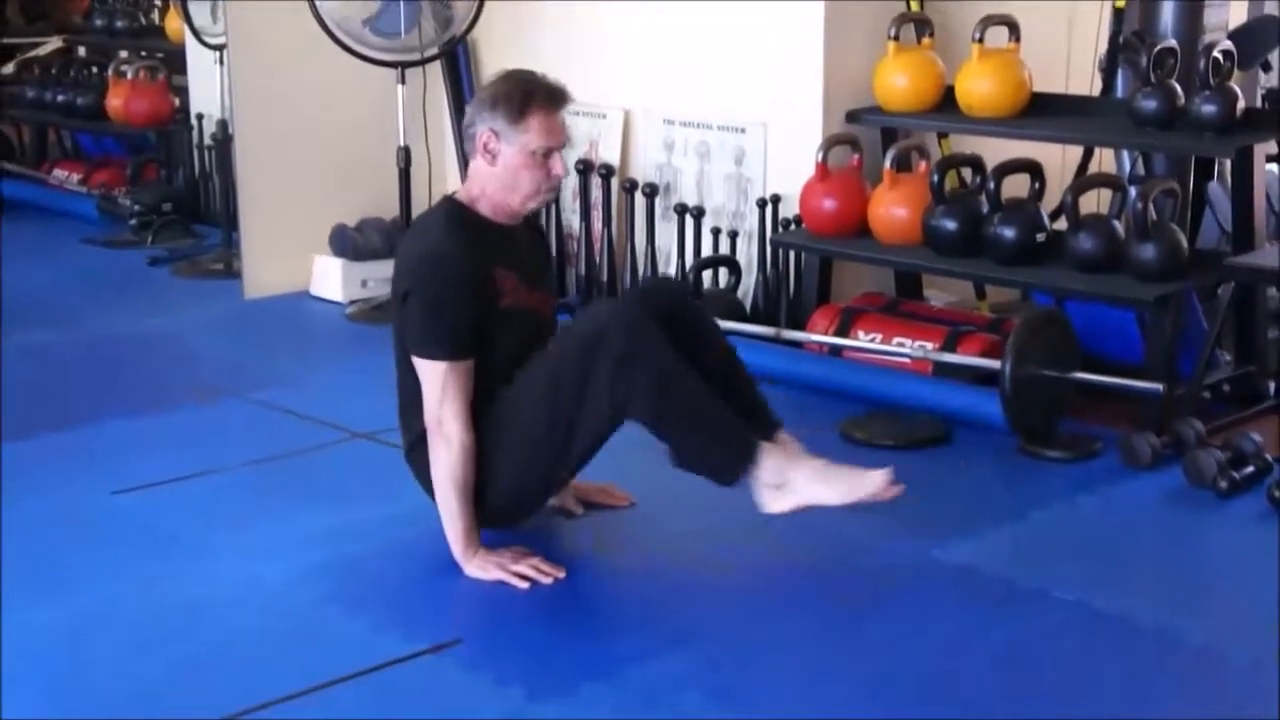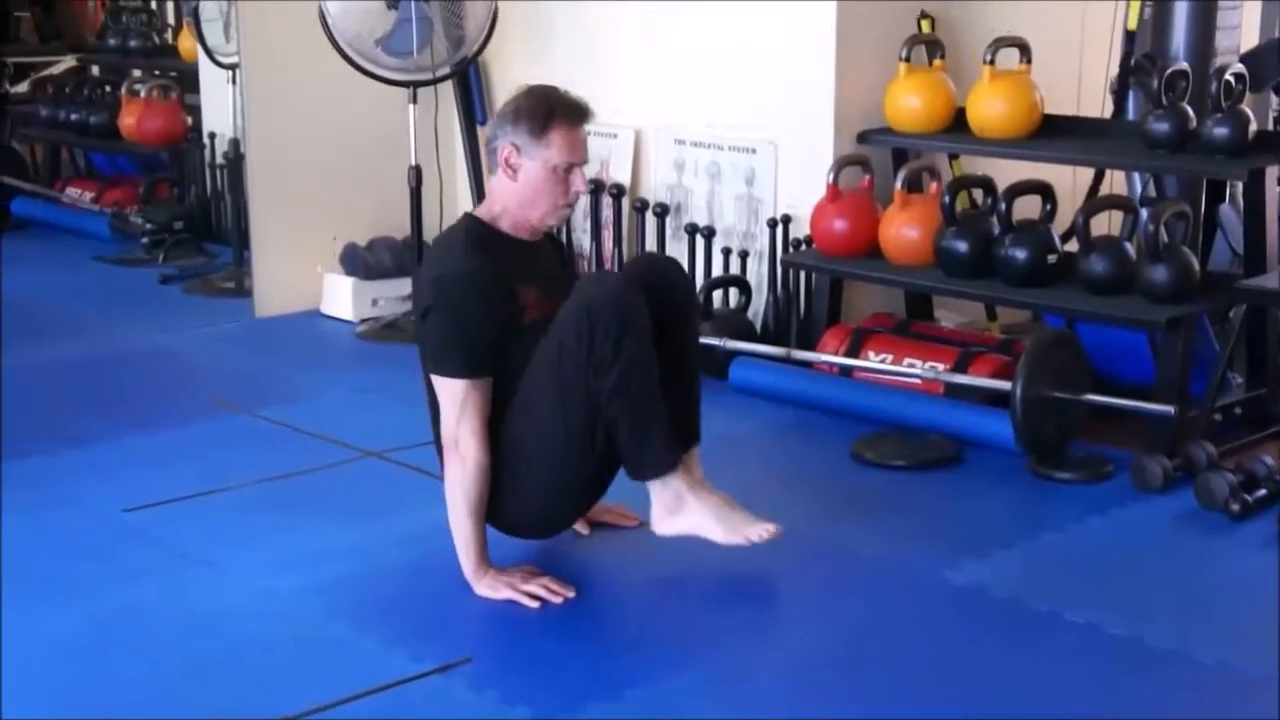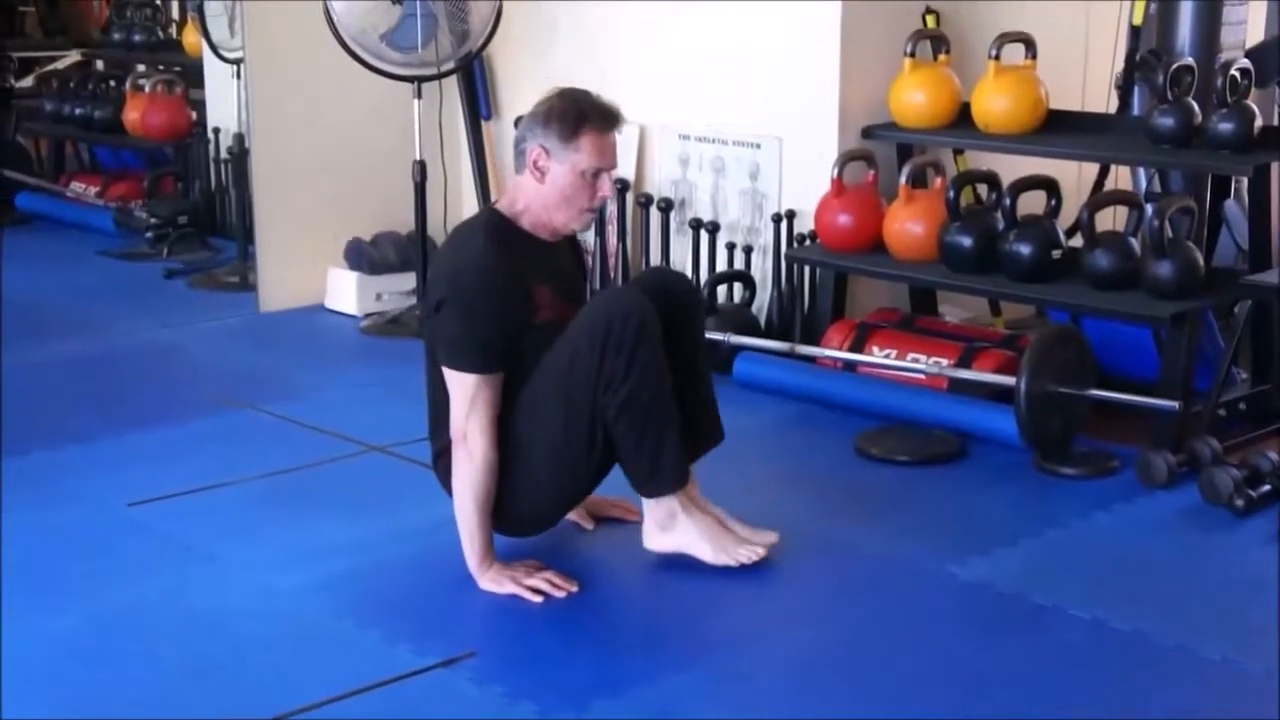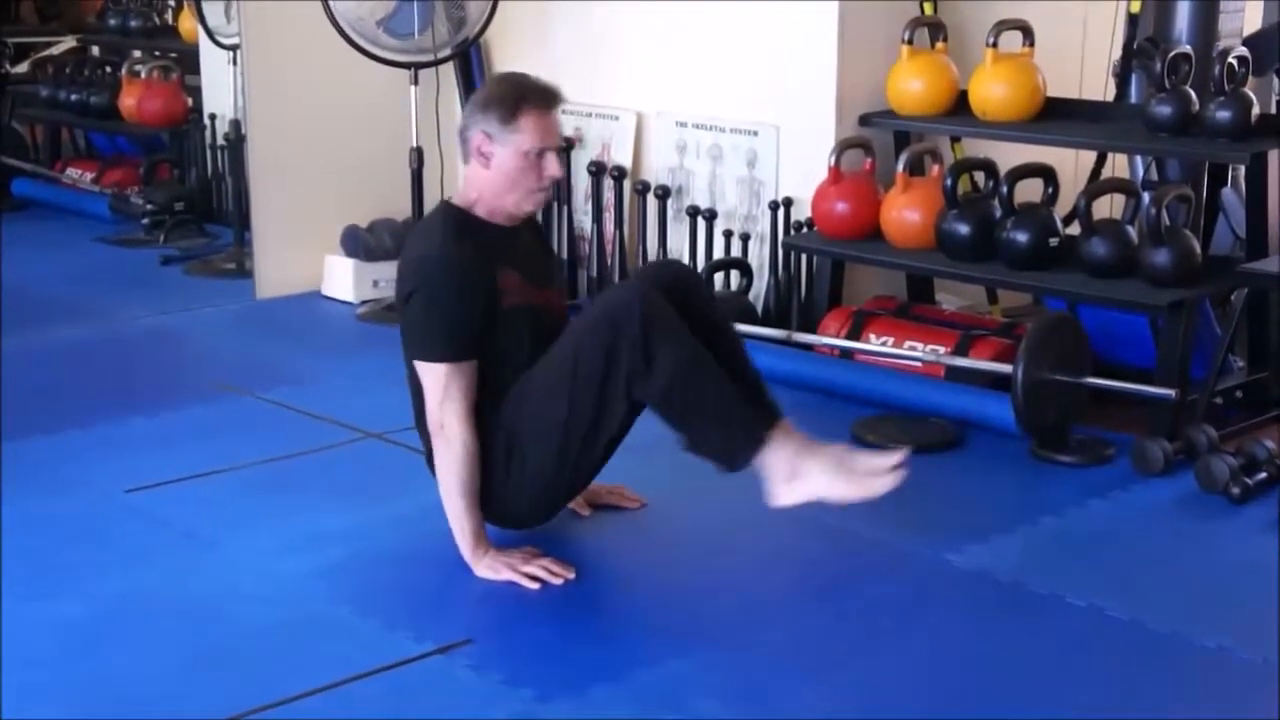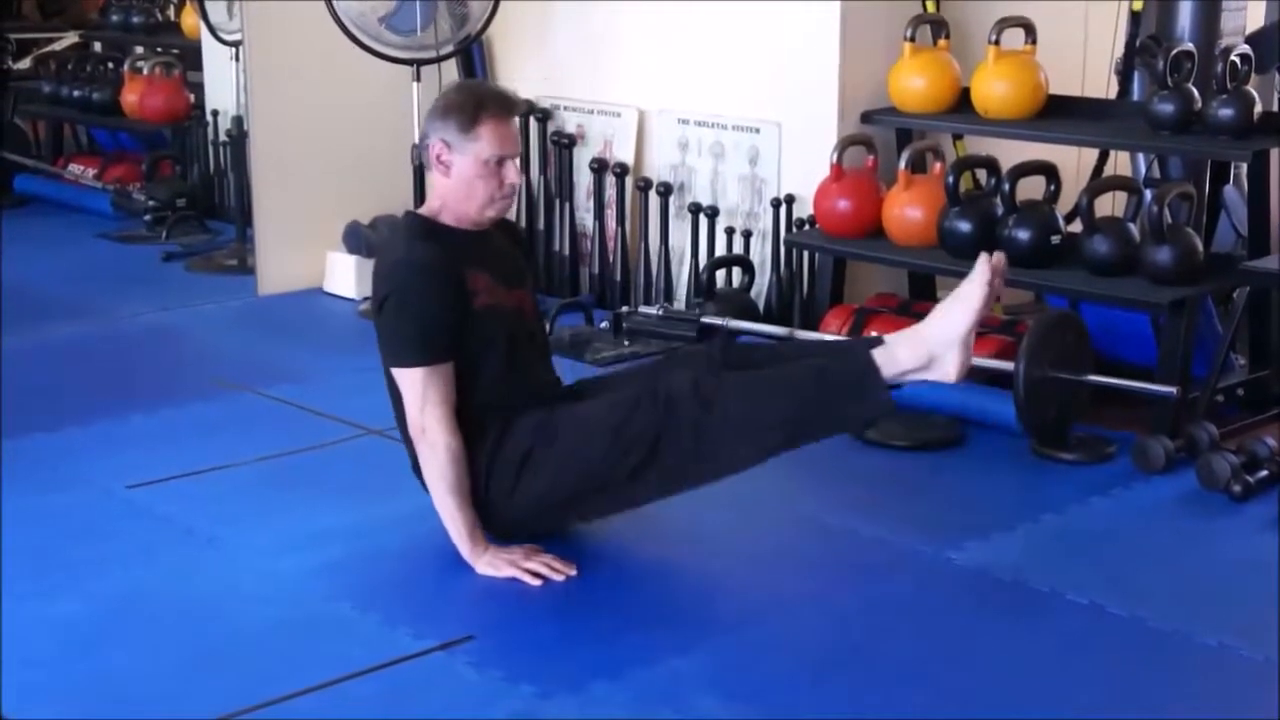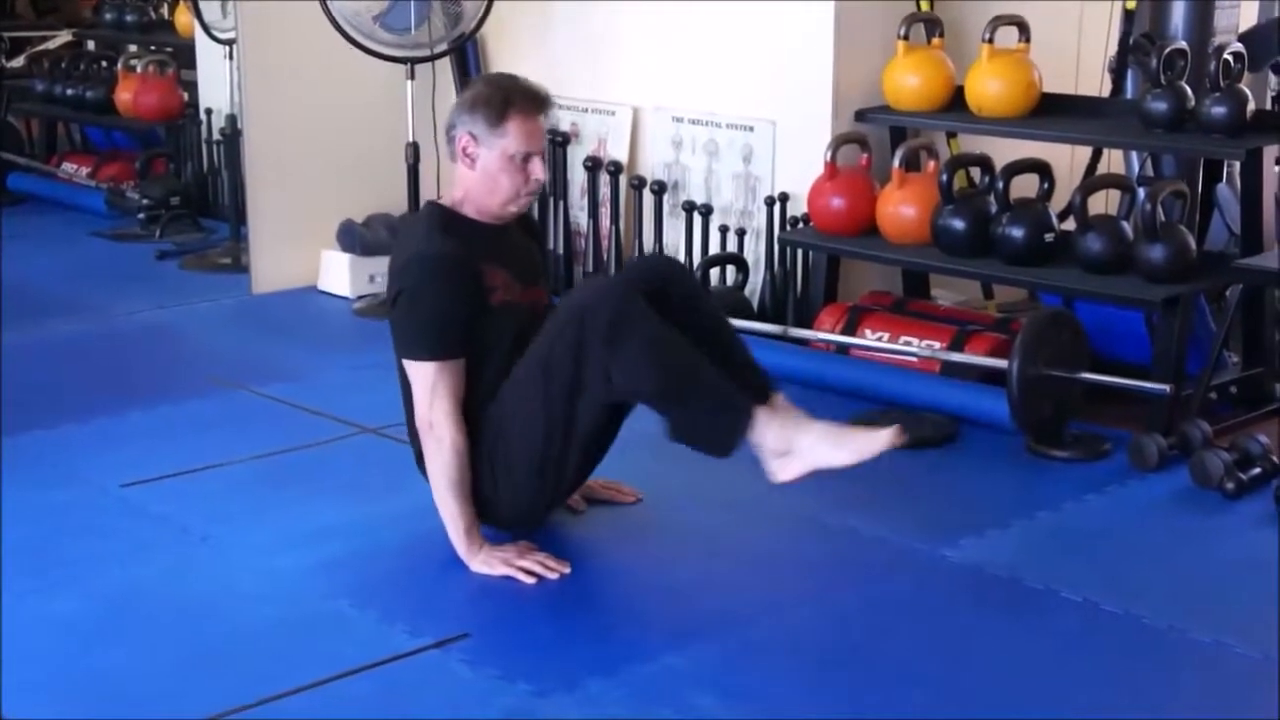
dt=0.4s
person 1, frame 1
left shoulder: (523, 231)
right shoulder: (442, 255)
right elbow: (445, 416)
left wrist: (556, 472)
right wrist: (469, 551)
left hip: (520, 444)
right hip: (482, 469)
left knee: (664, 303)
right knee: (617, 330)
left ankle: (774, 453)
right ankle: (769, 471)
person 1, frame 2
left shoulder: (541, 245)
right shoulder: (462, 271)
right elbow: (461, 433)
left wrist: (574, 497)
right wrist: (478, 571)
left hip: (561, 467)
right hip: (520, 487)
left knee: (659, 278)
right knee: (605, 301)
left ankle: (678, 478)
right ankle: (670, 494)
person 1, frame 3
left shoulder: (557, 243)
right shoulder: (479, 265)
right elbow: (470, 428)
left wrist: (571, 488)
right wrist: (483, 565)
left hip: (545, 460)
right hip: (509, 482)
left knee: (667, 293)
right knee: (621, 317)
left ankle: (676, 497)
right ankle: (668, 514)
person 1, frame 4
left shoulder: (521, 232)
right shoulder: (443, 258)
right elbow: (446, 419)
left wrist: (569, 472)
right wrist: (478, 553)
left hip: (539, 448)
right hip: (506, 475)
left knee: (671, 284)
right knee: (632, 310)
left ankle: (777, 450)
right ankle: (779, 462)
person 1, frame 5
left shoulder: (497, 236)
right shoulder: (415, 268)
right elbow: (429, 423)
left wrist: (581, 471)
right wrist: (477, 549)
left hip: (542, 434)
right hip: (503, 477)
left knee: (711, 369)
right knee: (686, 408)
left ankle: (906, 352)
right ankle: (906, 357)
person 1, frame 6
left shoulder: (513, 227)
right shoulder: (435, 258)
right elbow: (437, 414)
left wrist: (564, 468)
right wrist: (473, 547)
left hip: (527, 448)
right hip: (498, 474)
left knee: (659, 279)
right knee: (601, 309)
left ankle: (778, 423)
right ankle: (776, 436)
